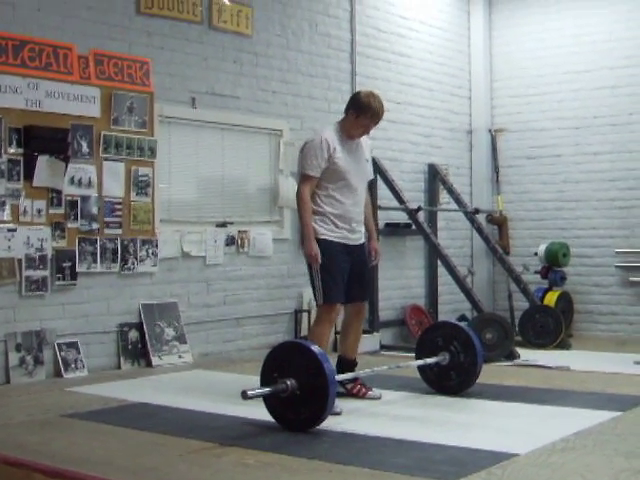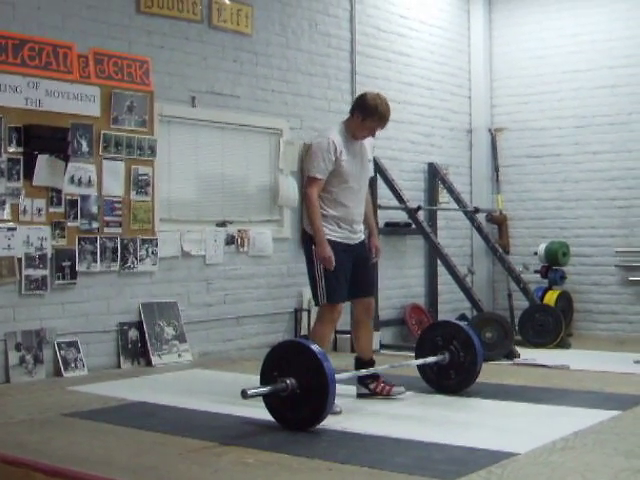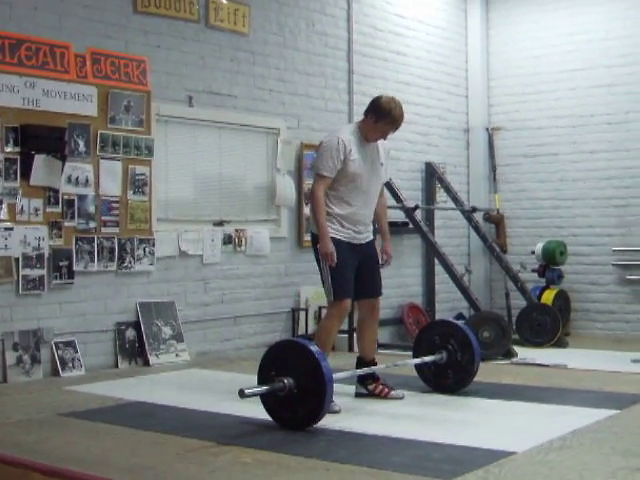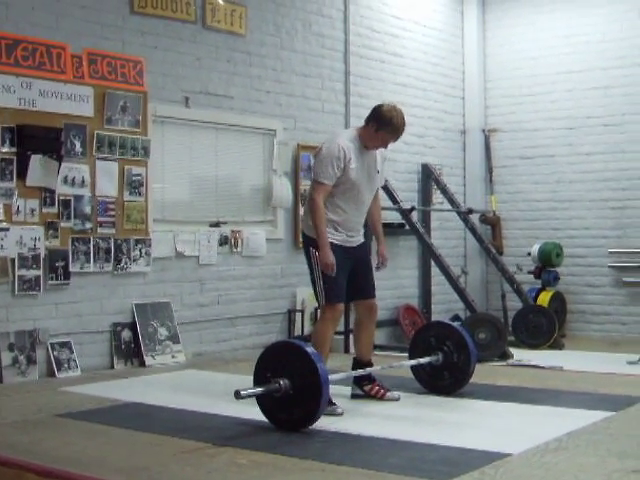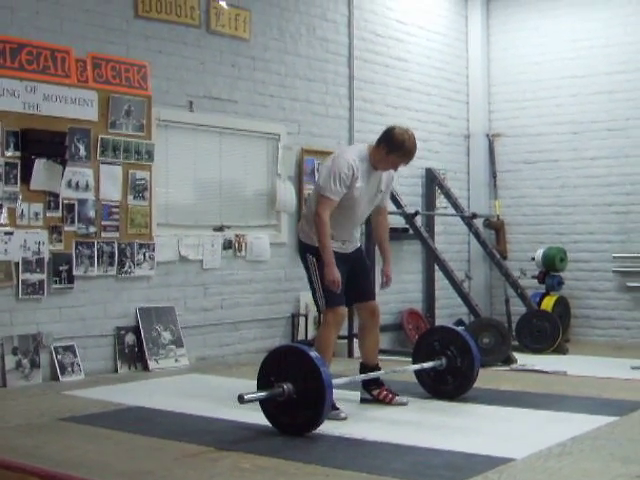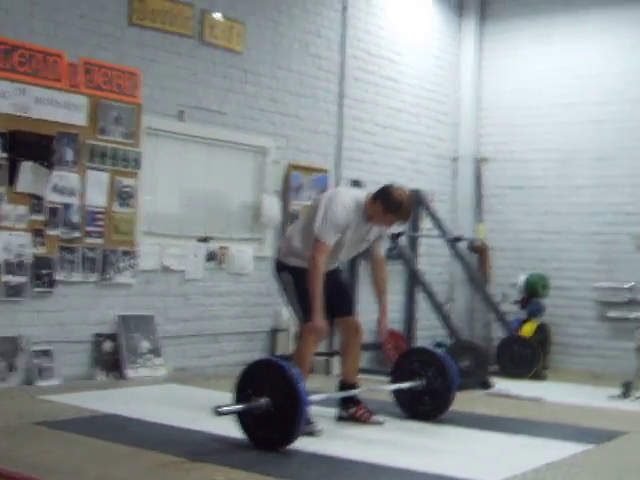
dt=0.3s
person 1, frame 1
left shoulder: (363, 145)
right shoulder: (322, 142)
right elbow: (304, 191)
left wrist: (372, 236)
right wrist: (309, 239)
left hip: (356, 240)
right hip: (327, 240)
left knee: (357, 310)
right knee: (330, 309)
left ankle: (345, 376)
person 1, frame 2
left shoulder: (365, 145)
right shoulder: (327, 143)
right elbow: (310, 194)
left wrist: (372, 234)
right wrist: (321, 242)
left hip: (356, 239)
right hip: (328, 240)
left knee: (366, 307)
right knee: (331, 309)
left ankle: (367, 378)
person 1, frame 3
left shoulder: (379, 149)
right shoulder: (338, 142)
right elbow: (317, 190)
left wrist: (385, 238)
right wrist: (324, 238)
left hip: (364, 239)
right hip: (335, 238)
left knee: (371, 307)
right knee: (341, 305)
left ankle: (367, 378)
person 1, frame 4
left shoulder: (375, 154)
right shoulder: (337, 148)
right elbow: (316, 198)
left wrist: (380, 241)
right wrist: (324, 247)
left hip: (356, 241)
right hip: (327, 241)
left knee: (368, 308)
right knee: (333, 309)
left ankle: (363, 379)
person 1, frame 5
left shoulder: (386, 173)
right shoulder: (346, 163)
left elbow: (380, 216)
right elbow: (321, 213)
left wrist: (386, 262)
right wrist: (329, 264)
left hip: (350, 246)
right hip: (318, 244)
left knee: (370, 311)
right knee: (335, 313)
left ankle: (371, 385)
person 1, frame 6
left shoulder: (378, 222)
right shoulder: (341, 206)
left elbow: (378, 265)
right elbow: (316, 259)
left wrist: (383, 312)
right wrist: (317, 313)
left hip: (328, 269)
right hip: (297, 264)
left knee: (353, 328)
right knee: (315, 329)
left ankle: (349, 403)
